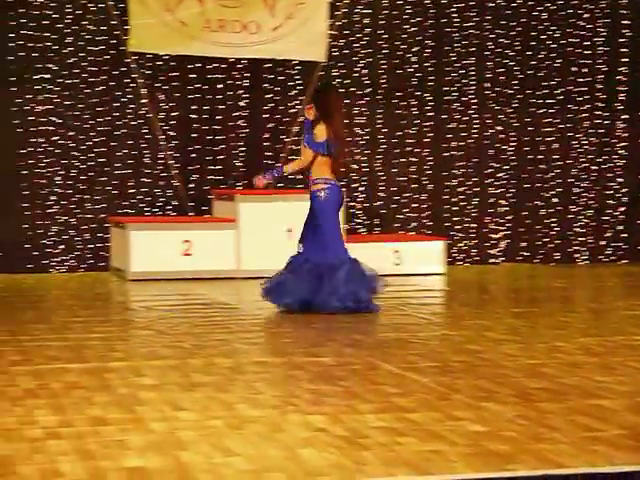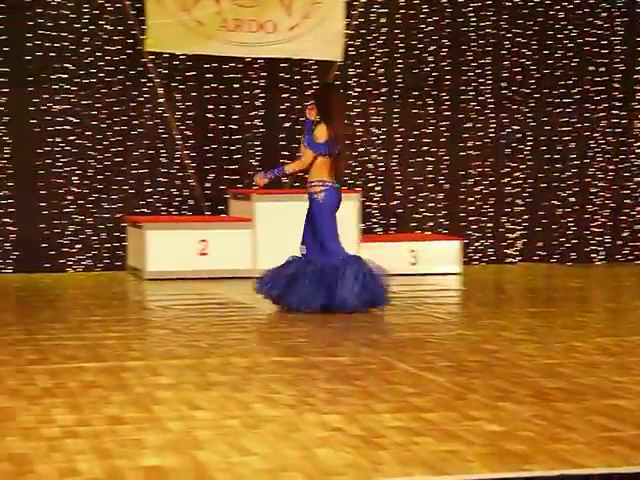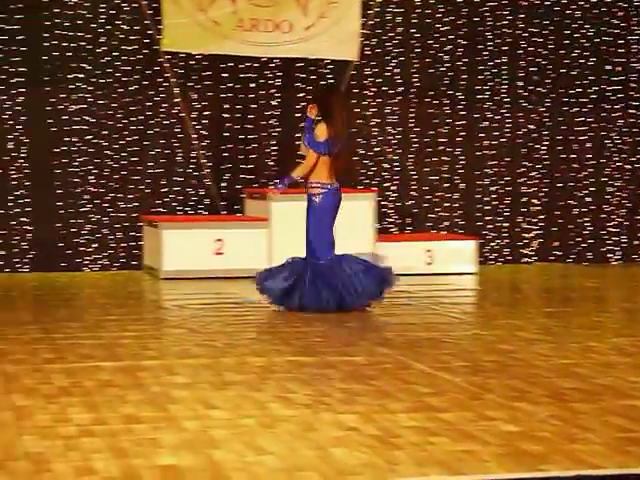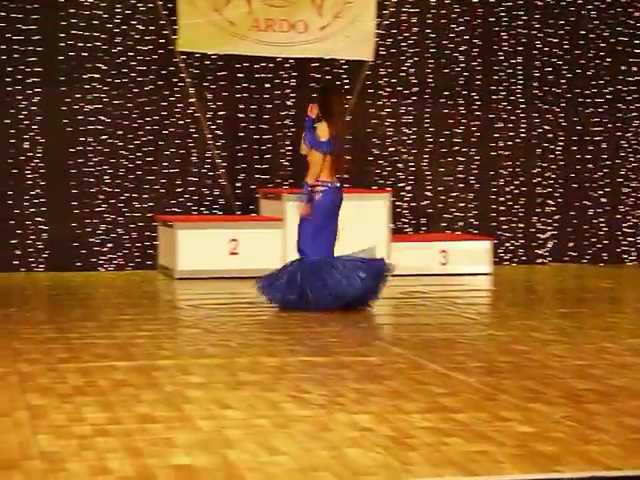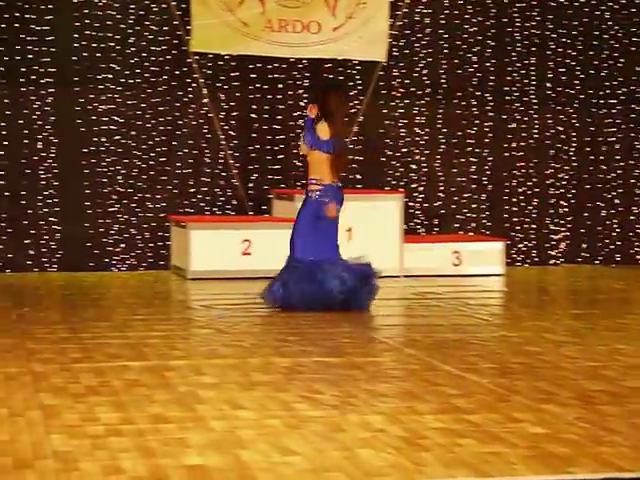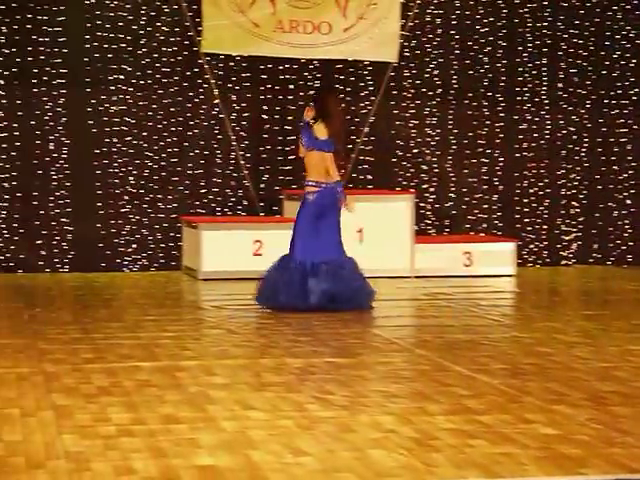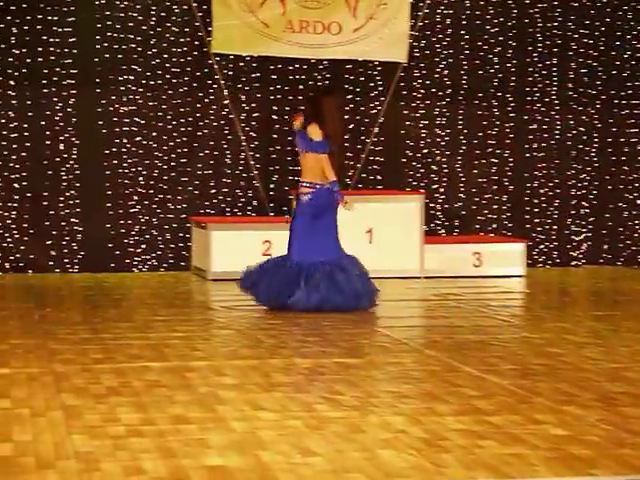
dt=0.1s
person 1, frame 1
left shoulder: (322, 128)
right shoulder: (331, 129)
left elbow: (303, 161)
right elbow: (308, 151)
left wrist: (269, 176)
right wrist: (307, 121)
left hip: (324, 191)
right hip: (327, 190)
left knee: (332, 247)
right knee: (309, 246)
left ankle: (350, 295)
right ankle: (305, 296)
person 1, frame 2
left shoulder: (322, 129)
right shoulder: (331, 129)
left elbow: (304, 162)
right elbow: (305, 151)
left wrist: (270, 175)
right wrist: (309, 121)
left hip: (321, 192)
right hip: (326, 192)
left knee: (330, 247)
right knee: (312, 247)
left ankle: (357, 293)
right ankle: (308, 296)
person 1, frame 3
left shoulder: (322, 128)
right shoulder: (332, 130)
left elbow: (308, 163)
right elbow: (305, 149)
left wrist: (281, 184)
right wrist: (309, 120)
left hip: (320, 192)
right hip: (329, 191)
left knee: (320, 249)
right knee: (318, 248)
left ankle: (362, 281)
right ankle: (321, 295)
person 1, frame 4
left shoulder: (322, 127)
right shoulder: (332, 129)
left elbow: (316, 165)
right elbow: (305, 149)
left wrist: (304, 196)
right wrist: (309, 119)
left hip: (321, 191)
right hip: (331, 191)
left knee: (309, 245)
right knee: (321, 247)
left ankle: (359, 278)
right ankle: (324, 294)
person 1, frame 5
left shoulder: (322, 126)
right shoulder: (331, 127)
left elbow: (325, 164)
right elbow: (304, 149)
left wrist: (329, 198)
right wrist: (309, 119)
left hip: (319, 190)
right hip: (331, 191)
left knee: (302, 244)
right knee: (325, 247)
left ankle: (311, 293)
person 1, frame 6
left shoulder: (319, 127)
right shoulder: (329, 128)
left elbow: (329, 162)
right elbow: (303, 152)
left wrist: (341, 193)
right wrist: (306, 122)
left hip: (316, 191)
right hip: (329, 192)
left knee: (302, 247)
right knee: (329, 248)
left ankle: (294, 295)
right ankle: (346, 295)
person 1, frame 7
left shoulder: (313, 129)
right shoulder: (324, 131)
left elbow: (325, 163)
left wrist: (338, 193)
right wrist: (298, 130)
left hip: (311, 192)
right hip: (325, 194)
left knee: (300, 247)
right knee: (328, 248)
left ankle: (295, 296)
right ankle: (347, 293)
